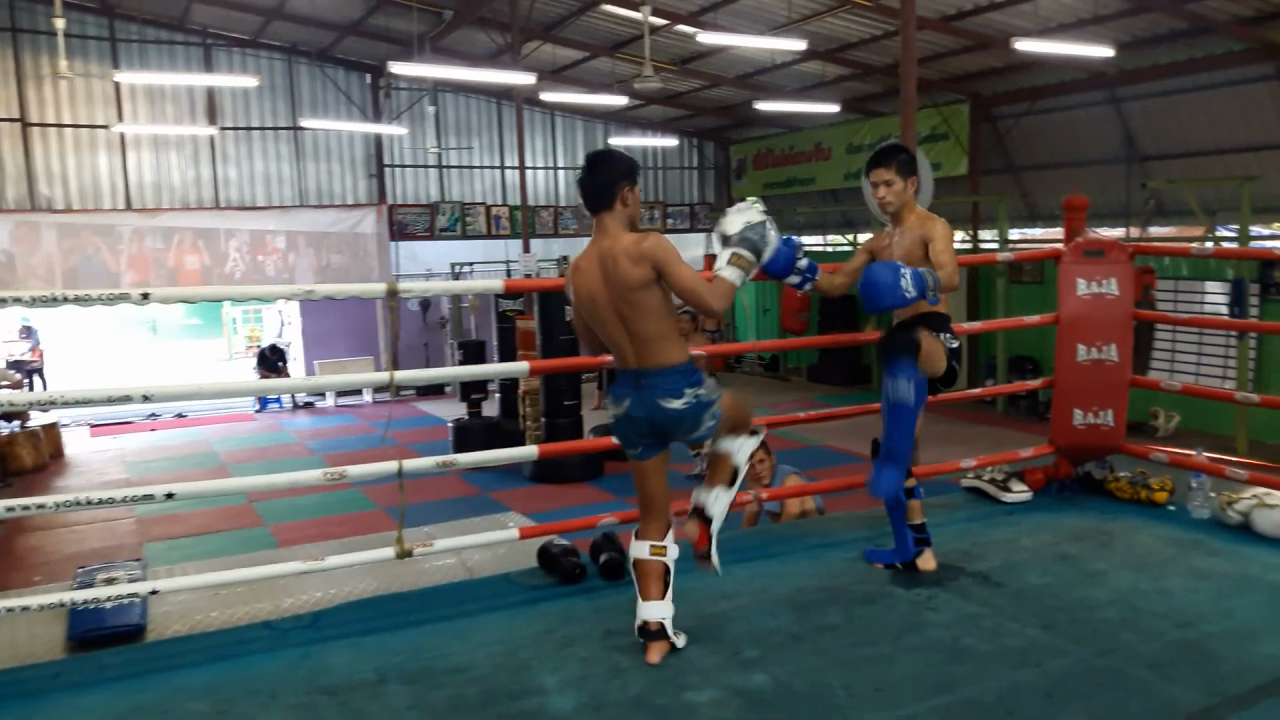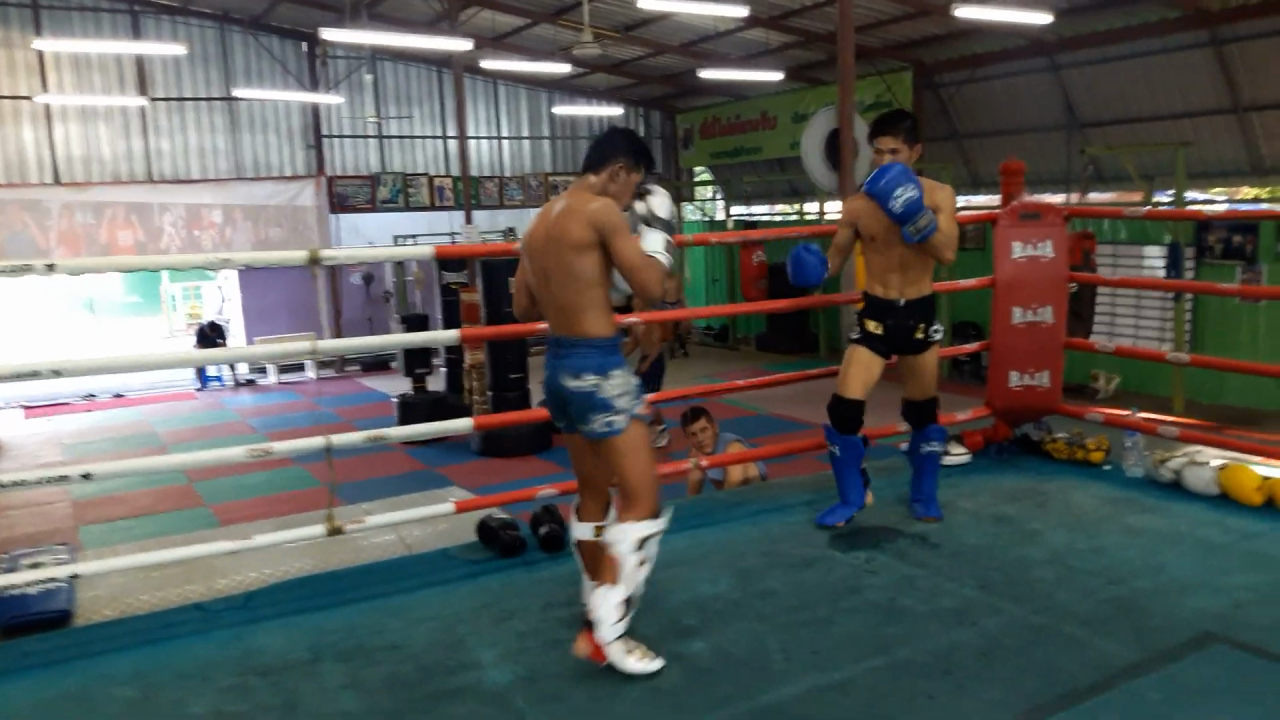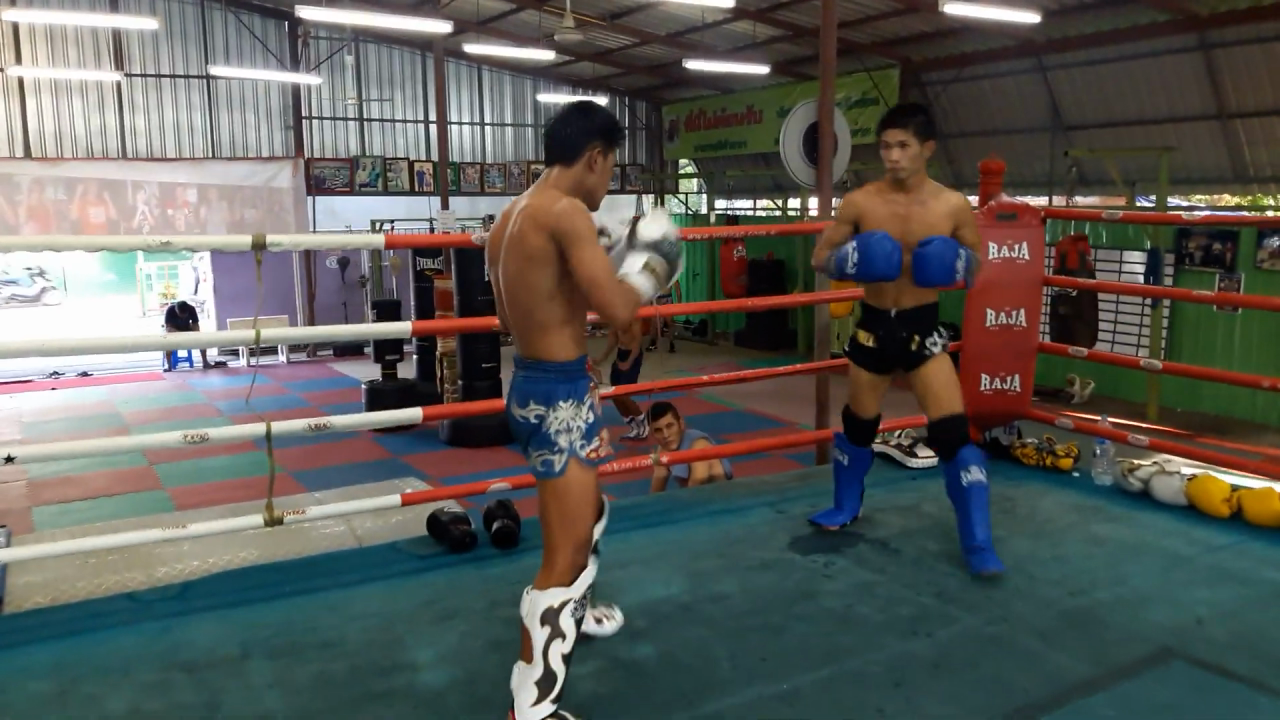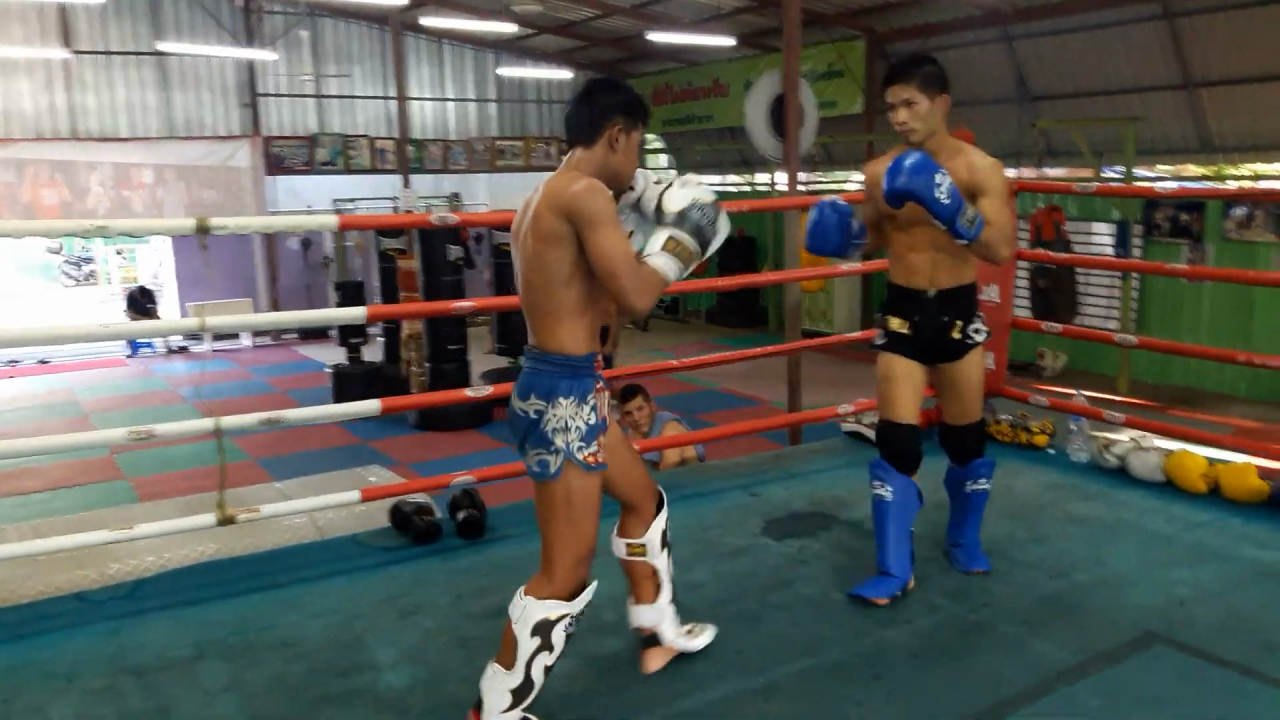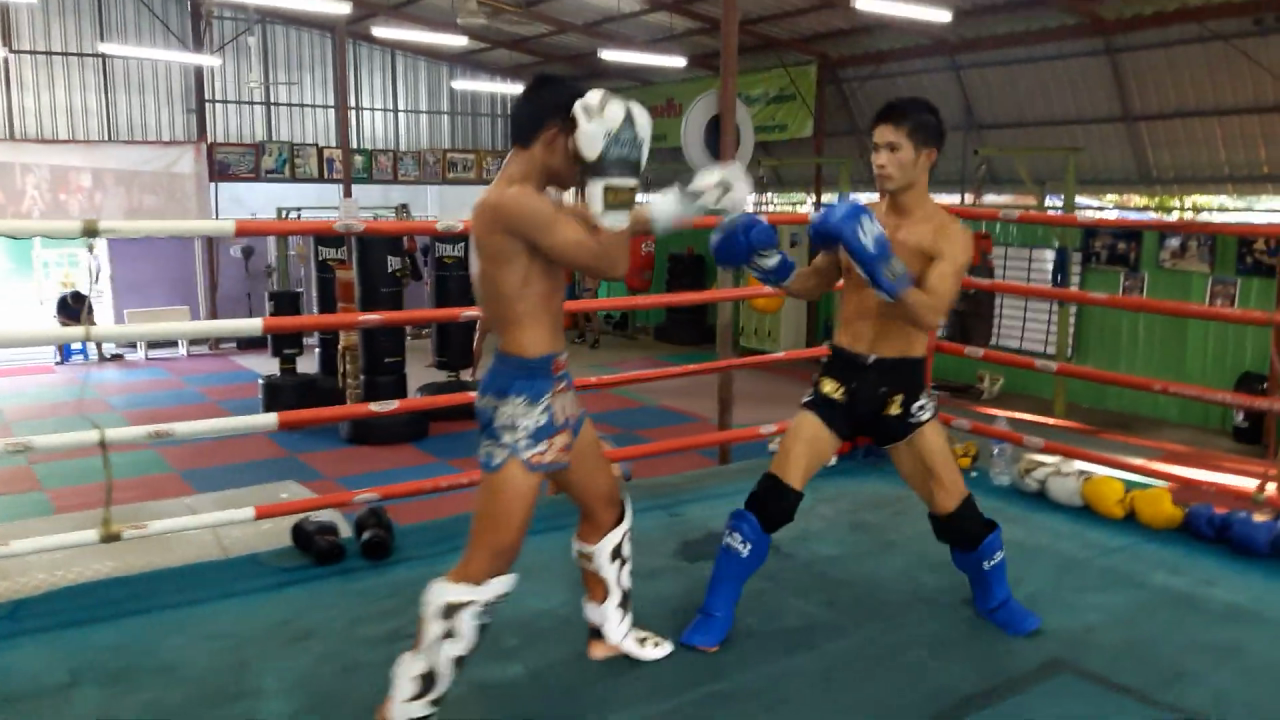
dt=0.5s
person 1, frame 1
left shoulder: (576, 271)
right shoulder: (647, 247)
right elbow: (713, 303)
right wrist: (741, 250)
left hip: (626, 397)
right hip: (678, 389)
left knee: (652, 516)
right knee: (743, 421)
left ankle: (655, 630)
right ankle: (706, 516)
person 1, frame 2
left shoulder: (542, 222)
right shoulder: (601, 211)
left elbow: (524, 307)
right elbow: (650, 287)
right wrist: (655, 225)
left hip: (559, 366)
right hip: (598, 369)
left knee: (594, 494)
right knee: (643, 506)
left ankle: (600, 598)
right ankle: (604, 632)
person 1, frame 3
left shoulder: (509, 218)
right shoulder: (566, 212)
right elbow: (616, 311)
right wrist: (651, 259)
left hip: (531, 385)
right hip: (560, 395)
left knee: (587, 511)
right knee: (565, 562)
left ankle: (572, 615)
person 1, frame 4
left shoulder: (542, 197)
right shoulder: (583, 193)
right elbow: (636, 297)
left wrist: (634, 209)
right wrist: (680, 233)
left hip: (571, 387)
right hip: (563, 394)
left knee: (643, 502)
right knee: (566, 575)
left ankle: (658, 631)
person 1, frame 5
left shoulder: (529, 199)
right shoulder: (513, 202)
left elbow: (614, 227)
right elbow: (611, 261)
left wrist: (699, 194)
right wrist: (615, 168)
left hip: (549, 388)
right hip: (522, 396)
left knee: (607, 507)
right knee: (484, 567)
left ankle: (608, 629)
person 2, frame 1
left shoulder: (931, 226)
right shoulder: (878, 242)
left elbow: (950, 276)
right elbow: (837, 283)
left wrist: (917, 280)
left hip: (934, 341)
right hip: (907, 353)
left knee: (898, 344)
right knee: (886, 451)
left ankle: (893, 464)
right ankle: (912, 548)
person 2, frame 2
left shoulder: (938, 195)
right shoulder: (858, 205)
left elbow: (947, 254)
right elbow: (836, 257)
left wrist: (914, 211)
right wrist: (812, 266)
left hip: (920, 315)
right hip: (874, 317)
left knee: (923, 410)
right knee: (844, 408)
left ankle: (924, 495)
right ankle: (850, 497)
person 2, frame 3
left shoulder: (953, 206)
right shoulder: (858, 203)
left elbow: (974, 256)
right elbow: (820, 259)
left wrist: (961, 264)
right wrist: (849, 260)
left hip: (922, 328)
right hip: (872, 326)
left knee: (952, 434)
right knee: (858, 425)
left ankle: (977, 543)
right ankle: (846, 506)
person 2, frame 4
left shoulder: (980, 168)
right shoulder: (879, 173)
left elbow: (1002, 252)
left wrist: (951, 209)
right wrist: (841, 235)
left hip: (959, 312)
right hip: (903, 312)
left knee: (965, 438)
right knee: (898, 442)
left ankle: (961, 535)
right ankle: (894, 569)
person 2, frame 5
left shoulder: (948, 234)
right shoulder: (853, 222)
left elbow: (929, 314)
right elbow: (815, 285)
left wrist: (880, 263)
right wrist: (763, 257)
left hip: (901, 386)
right hip: (839, 377)
left knee: (954, 510)
right knee: (772, 499)
left ankle: (994, 598)
right ankle: (715, 613)
